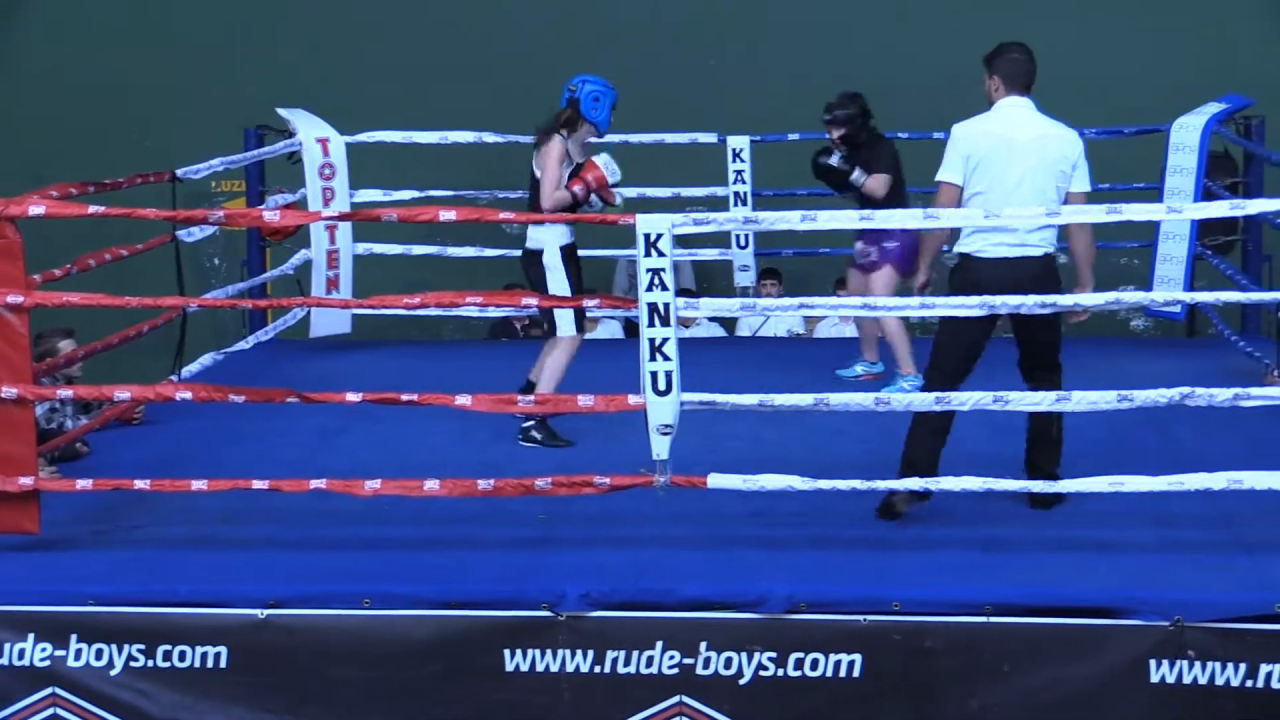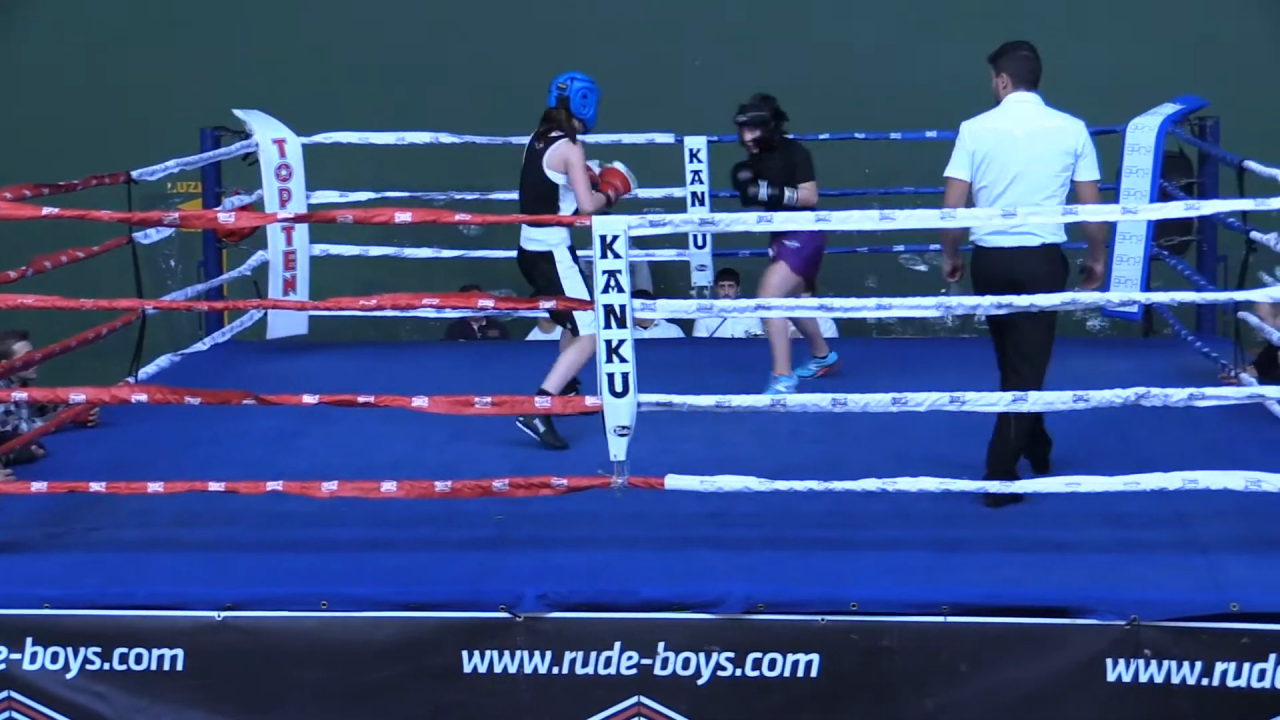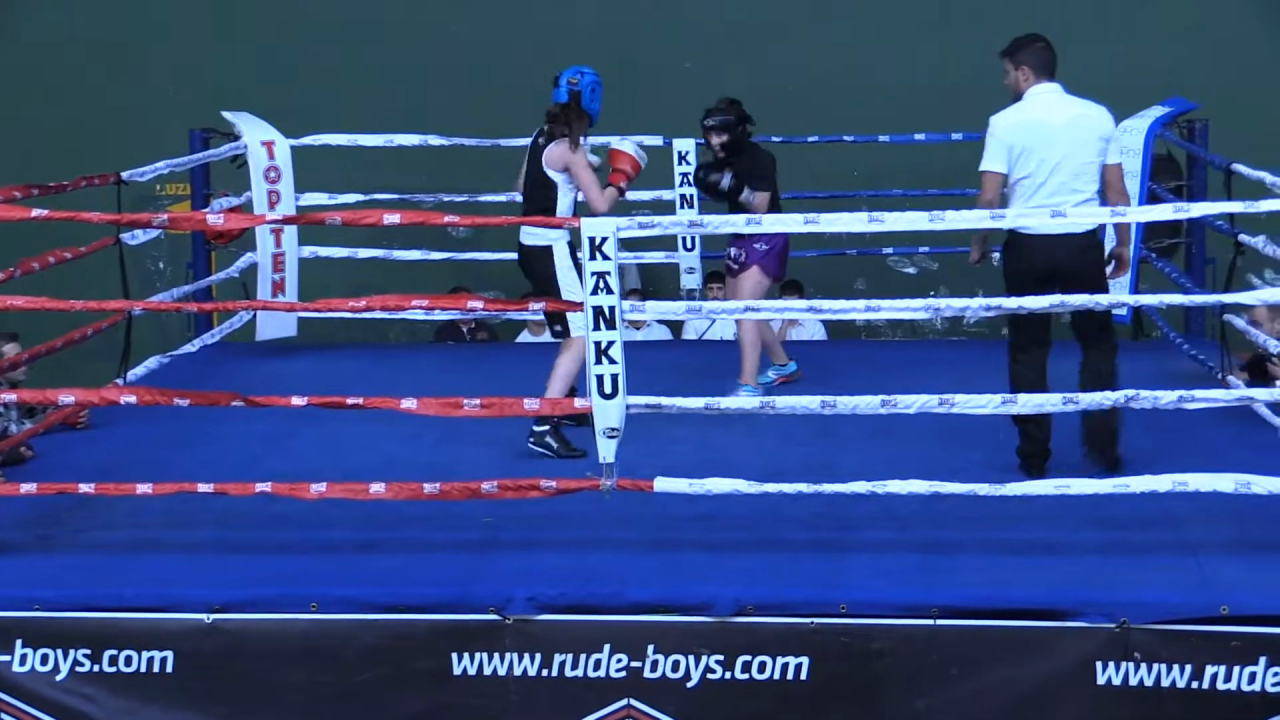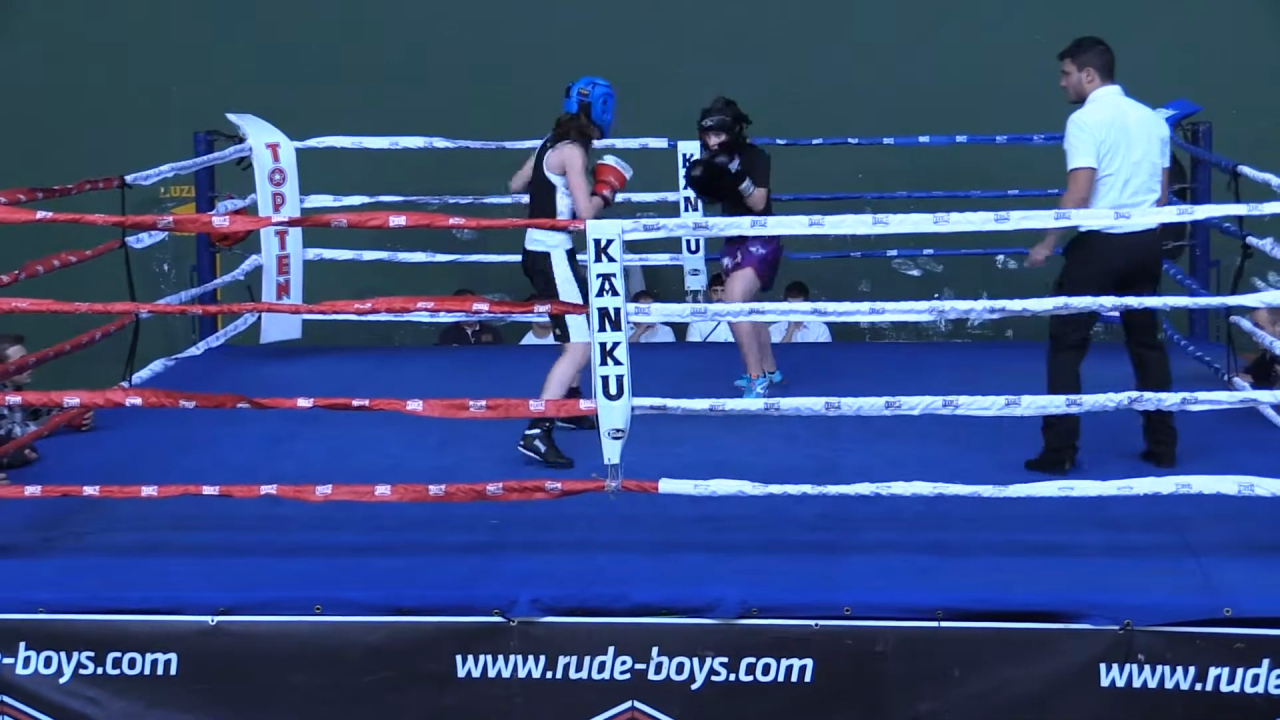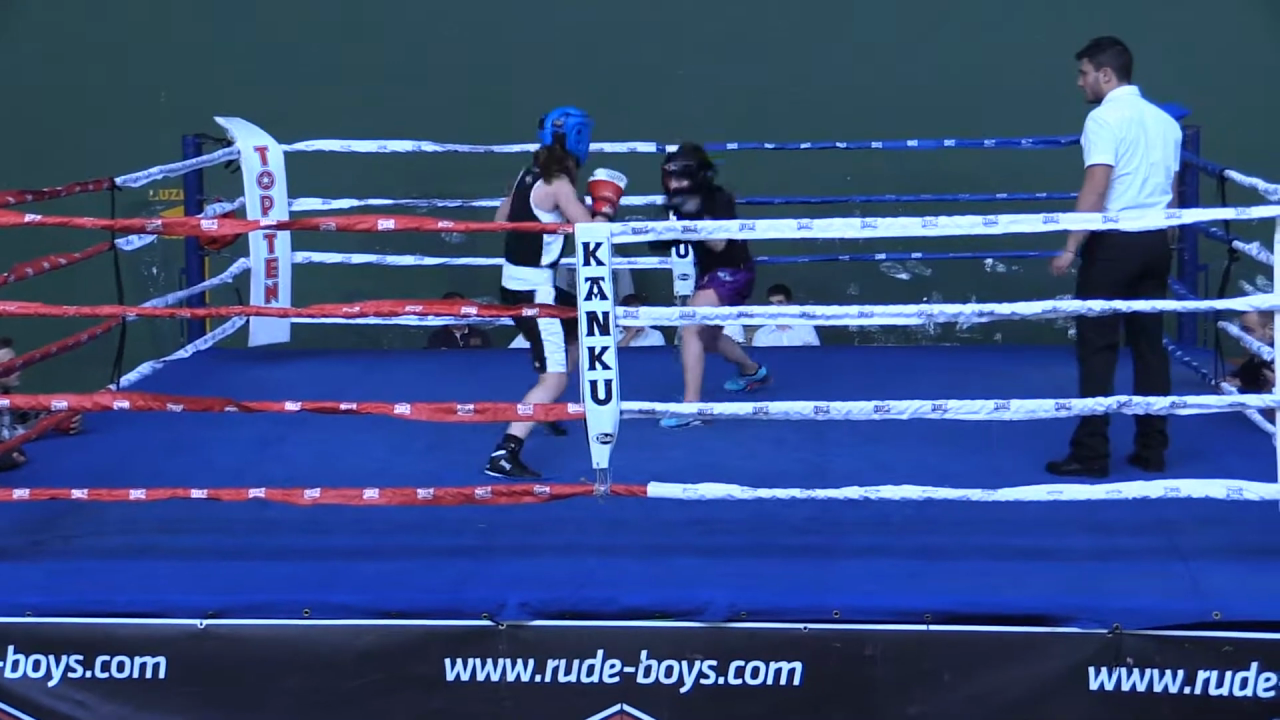
dt=0.4s
person 1, frame 1
left shoulder: (968, 132)
right shoulder: (1065, 138)
left elbow: (941, 210)
right elbow: (1080, 223)
left wrist: (923, 268)
right wrist: (1085, 285)
left hip: (977, 270)
right hip: (1035, 271)
left knee: (943, 378)
right knee: (1043, 379)
left ankle: (912, 484)
right ankle: (1043, 484)
person 1, frame 2
left shoulder: (975, 129)
right shoulder: (1071, 129)
left elbow: (954, 203)
right elbow: (1090, 205)
left wrist: (950, 255)
right wrist: (1097, 257)
left hip: (989, 259)
right hip: (1041, 260)
left knee: (1012, 360)
right knee: (1026, 368)
left ankle: (1035, 449)
right ankle: (999, 475)
person 1, frame 3
left shoulder: (1007, 121)
right shoulder: (1097, 116)
left elbow: (989, 197)
right elbow: (1115, 190)
left wrist: (978, 243)
right wrist: (1123, 244)
left hip: (1028, 246)
right hip: (1082, 244)
left knee: (1027, 350)
right knee: (1099, 343)
left ankle: (1033, 454)
right ankle: (1101, 441)
person 1, frame 4
left shoulder: (1086, 119)
right shoulder: (1153, 119)
left elbow: (1079, 194)
right elbow: (1162, 191)
left wrist: (1047, 244)
left hip: (1100, 244)
right hip: (1145, 242)
left knee: (1066, 344)
right knee: (1147, 342)
left ankle: (1059, 451)
right ankle: (1161, 444)
person 1, frame 5
left shoulder: (1105, 117)
right shoulder: (1166, 121)
left elbow: (1096, 190)
right elbow: (1169, 191)
left wrist: (1069, 247)
left hip: (1114, 244)
right hip: (1155, 243)
left knee: (1096, 348)
right knee: (1149, 345)
left ankle: (1091, 454)
right ankle: (1151, 449)
person 2, frame 1
left shoulder: (574, 146)
right shoulder: (557, 144)
right elbow: (548, 201)
left wrist: (593, 194)
right wrist: (588, 184)
left hip: (557, 247)
right hip: (547, 251)
left knee: (567, 330)
right knee: (569, 337)
left ankle: (532, 391)
right ankle: (532, 420)
person 2, frame 2
left shoulder: (541, 138)
right shoulder: (569, 147)
right elbow: (587, 205)
left wrist: (585, 178)
right wrist: (612, 191)
left hip: (535, 248)
right hip: (550, 252)
left knee: (575, 324)
right knee: (589, 338)
left ankle: (566, 393)
right ankle: (537, 413)
person 2, frame 3
left shoulder: (543, 136)
right shoulder: (571, 145)
left elbow: (523, 188)
right elbow: (600, 206)
right wrist: (622, 176)
left hip: (534, 245)
right hip: (551, 248)
left knee: (573, 331)
right knee: (579, 339)
left ankle: (565, 404)
right ankle: (544, 426)
person 2, frame 4
left shoulder: (552, 143)
right shoulder: (573, 150)
left elbow: (516, 185)
right elbow: (585, 213)
right wrist: (607, 187)
left hip: (542, 250)
right hip: (551, 254)
left knee: (583, 330)
right knee: (580, 347)
right ankle: (537, 432)
person 2, frame 5
left shoulder: (536, 176)
right shoulder: (558, 185)
left elbow: (500, 221)
right wrist: (605, 203)
left hip: (521, 283)
right hip: (534, 289)
left knee: (583, 328)
right knee: (555, 380)
right ankle: (506, 453)
person 3, frame 1
left shoulder: (881, 147)
right shoulder: (853, 150)
left elbow: (879, 189)
left wrist: (845, 169)
right wrist: (832, 174)
left hip: (894, 234)
right hip: (871, 233)
right knee: (854, 298)
left ankle: (910, 376)
right ankle: (871, 362)
person 3, frame 2
left shoulder: (793, 153)
right shoulder: (756, 157)
left elbow: (811, 198)
right elbow: (752, 199)
left wrist: (773, 193)
right wrist: (743, 184)
left hip: (801, 237)
right hip: (784, 238)
left knee: (768, 300)
right knee: (787, 299)
left ankle: (783, 377)
right ankle: (821, 358)
person 3, frame 3
left shoulder: (760, 157)
right shoulder: (721, 158)
left elbow: (761, 206)
left wrist: (733, 185)
right wrist: (708, 184)
left hip: (766, 240)
right hip: (742, 239)
left ankle: (749, 385)
right ankle: (782, 365)
person 3, frame 4
left shoulder: (754, 156)
right shoulder: (711, 161)
left elbow: (758, 203)
left wrist: (737, 173)
right wrist: (700, 184)
left hip: (760, 243)
right hip: (735, 243)
left knee: (733, 305)
right knee: (743, 308)
left ankle: (757, 379)
right ankle: (769, 371)
person 3, frame 5
left shoulder: (718, 200)
right shoulder: (681, 199)
left elbow: (717, 244)
left wrist: (696, 213)
right wrist: (666, 239)
left hip: (732, 272)
right hip: (711, 271)
left knee: (688, 328)
right knee: (706, 333)
left ankle: (690, 408)
right ankle: (753, 371)
